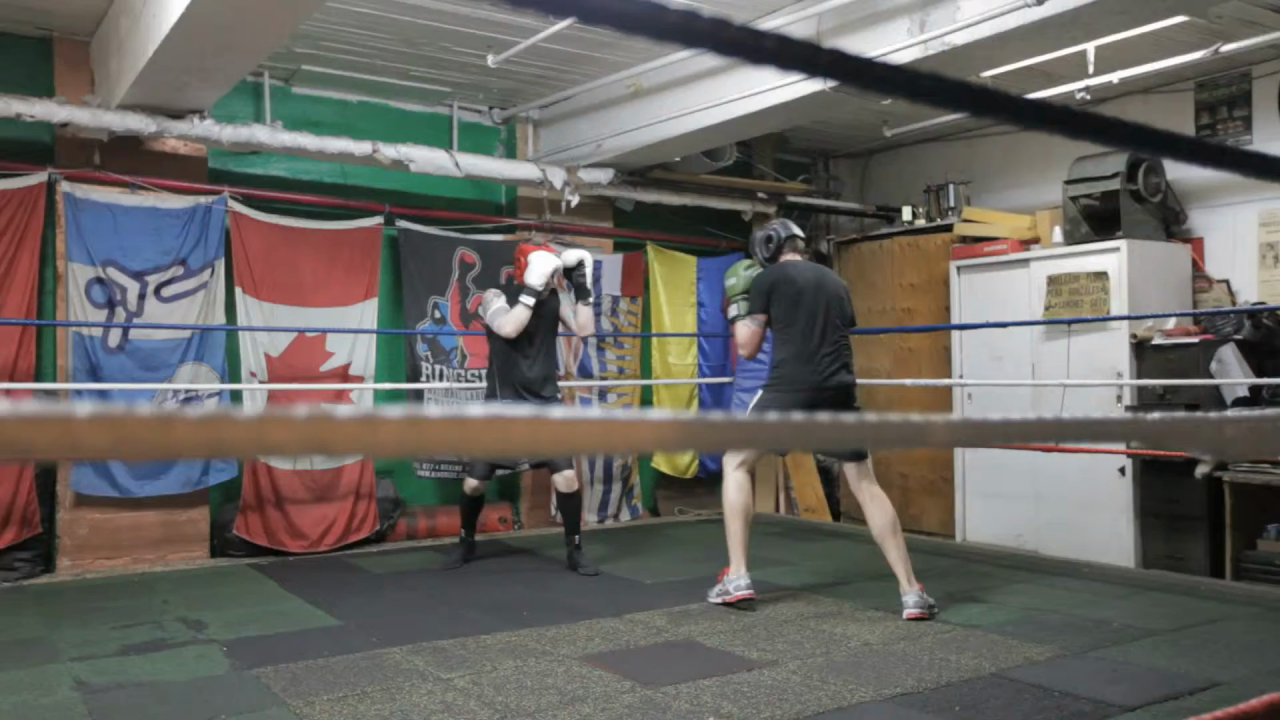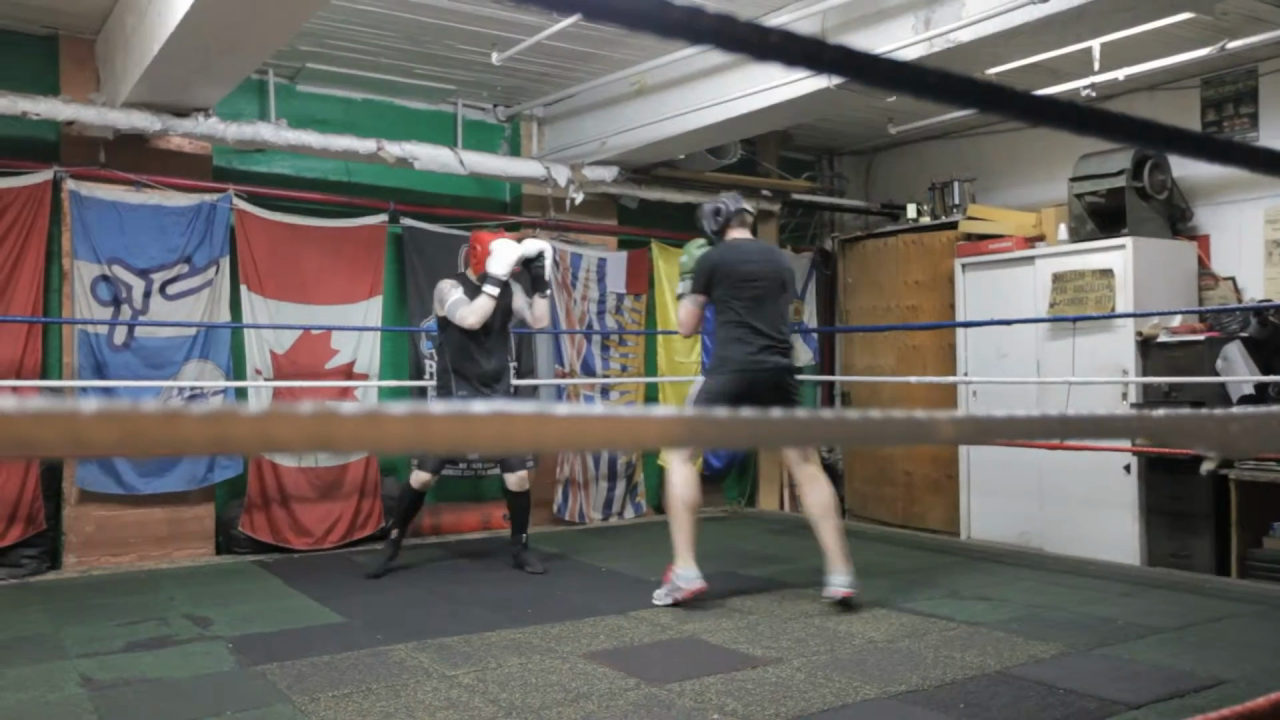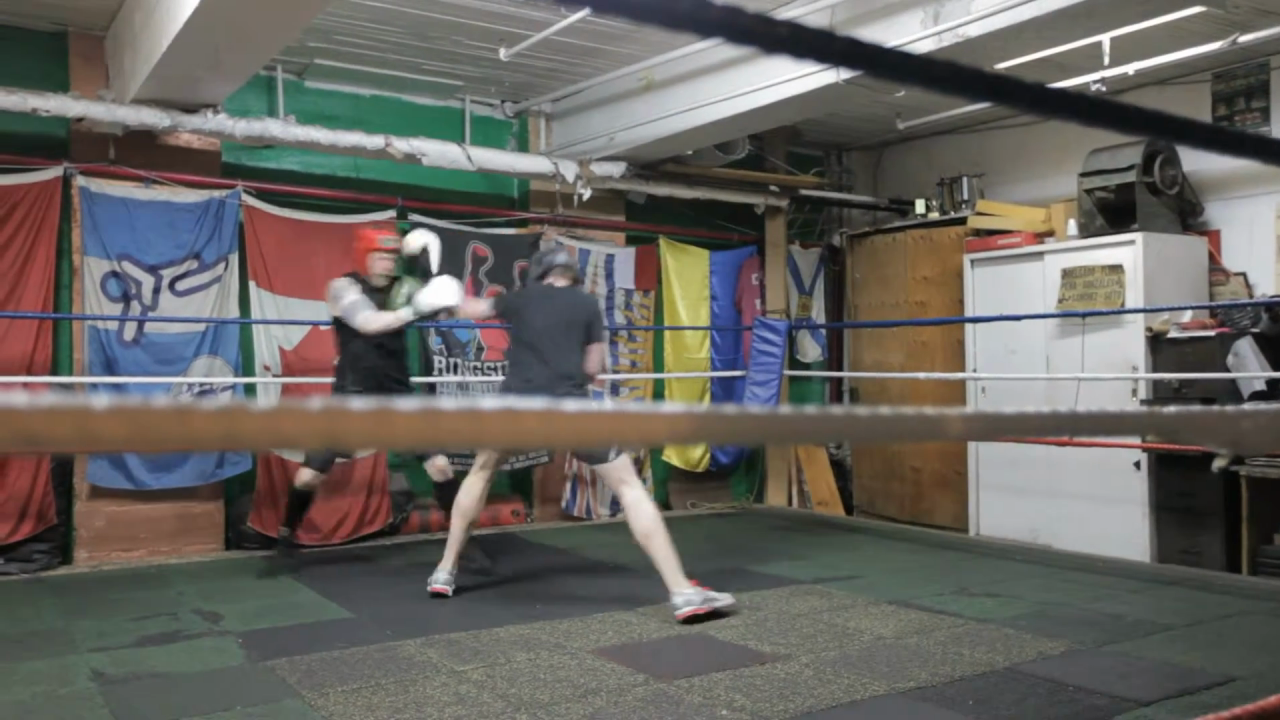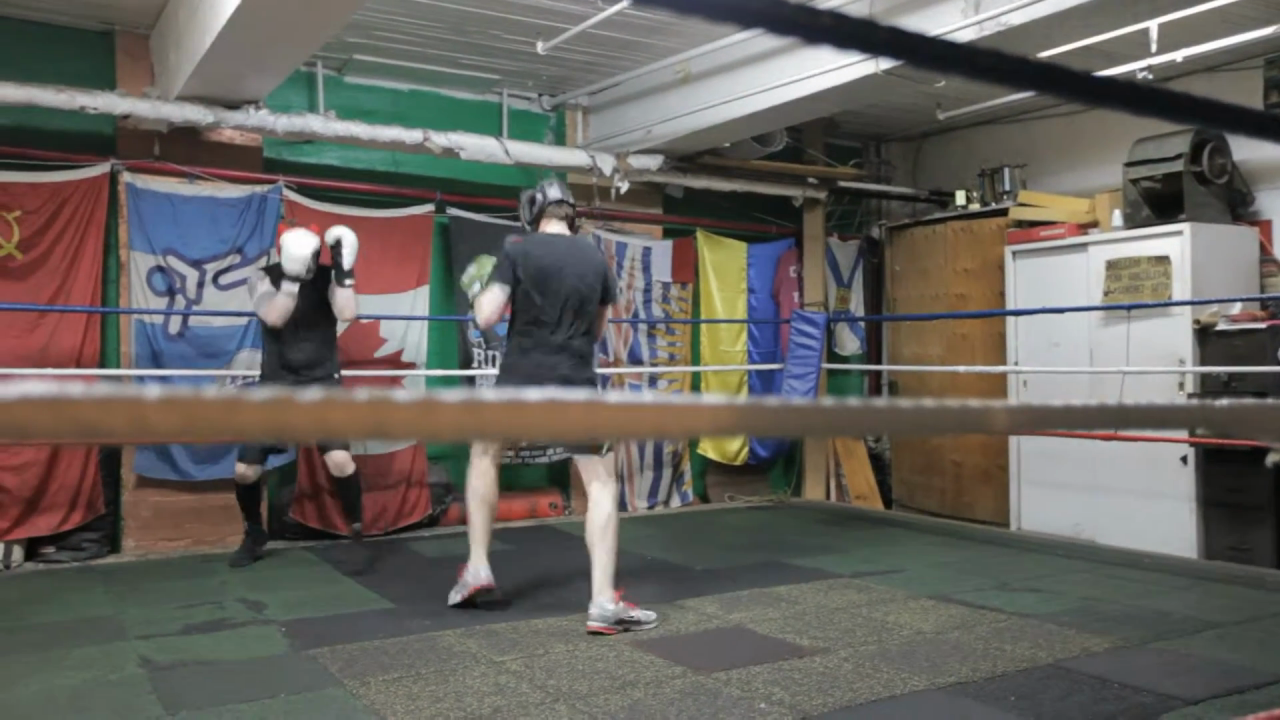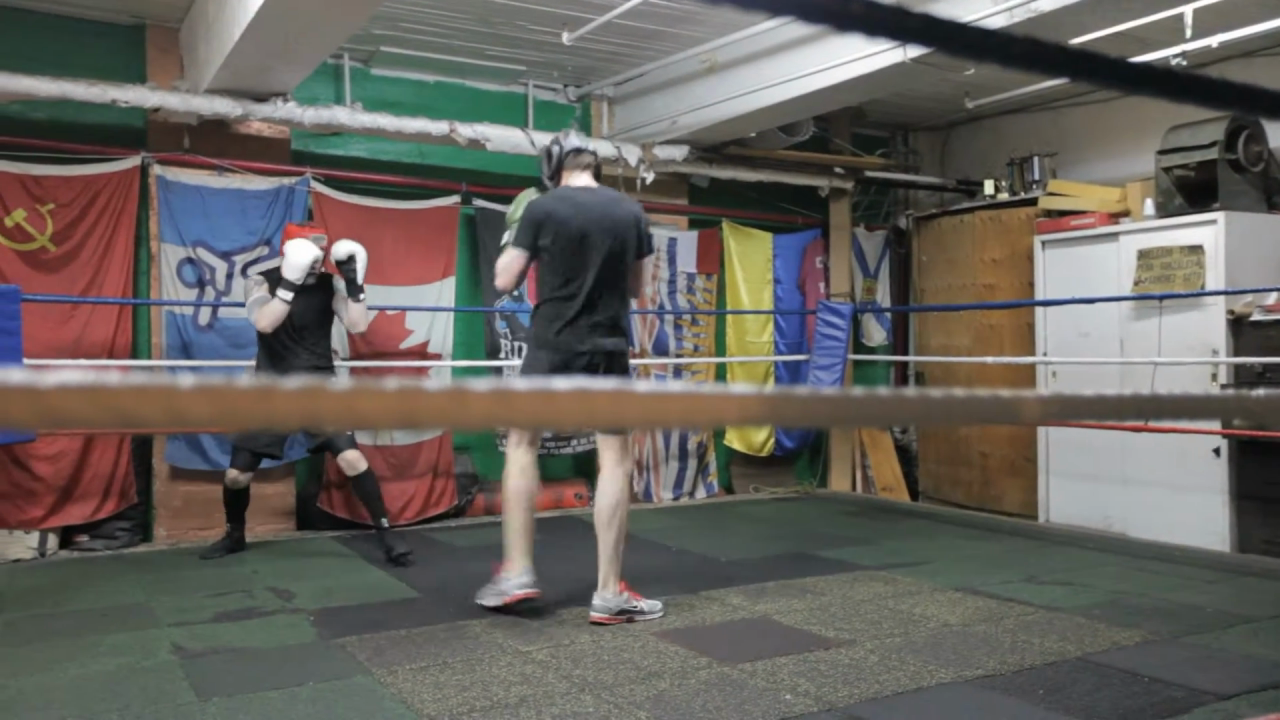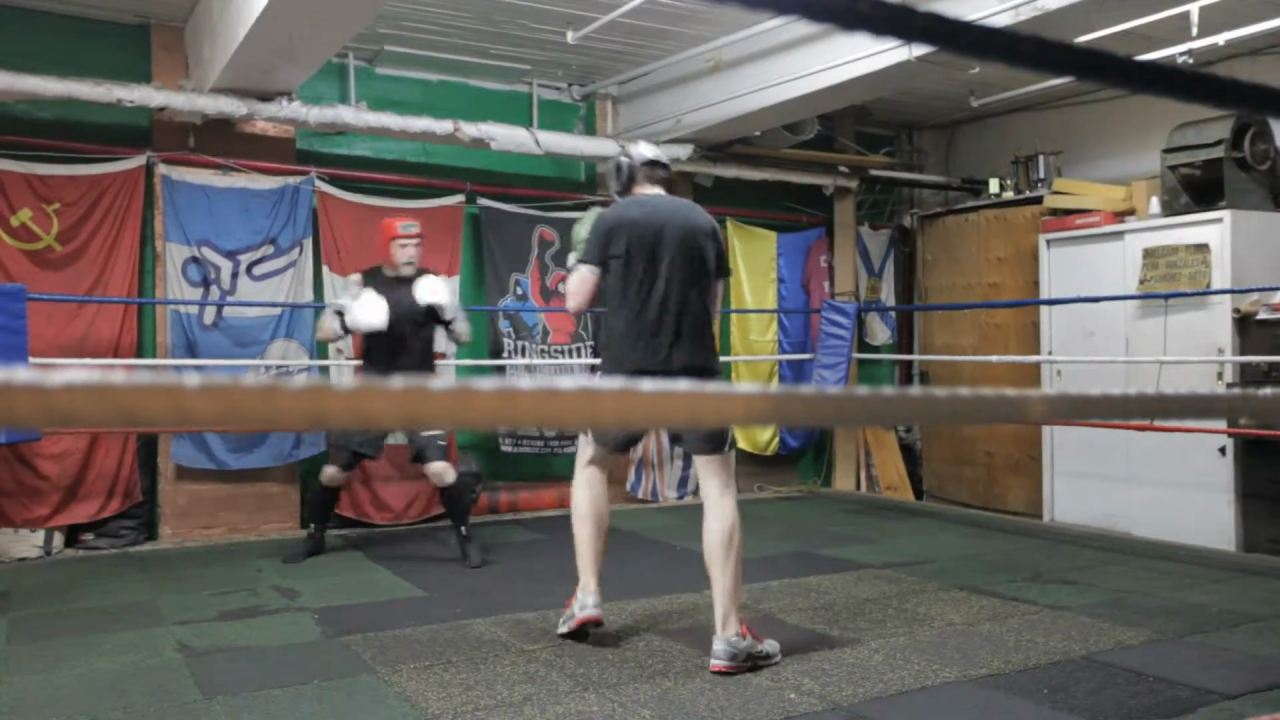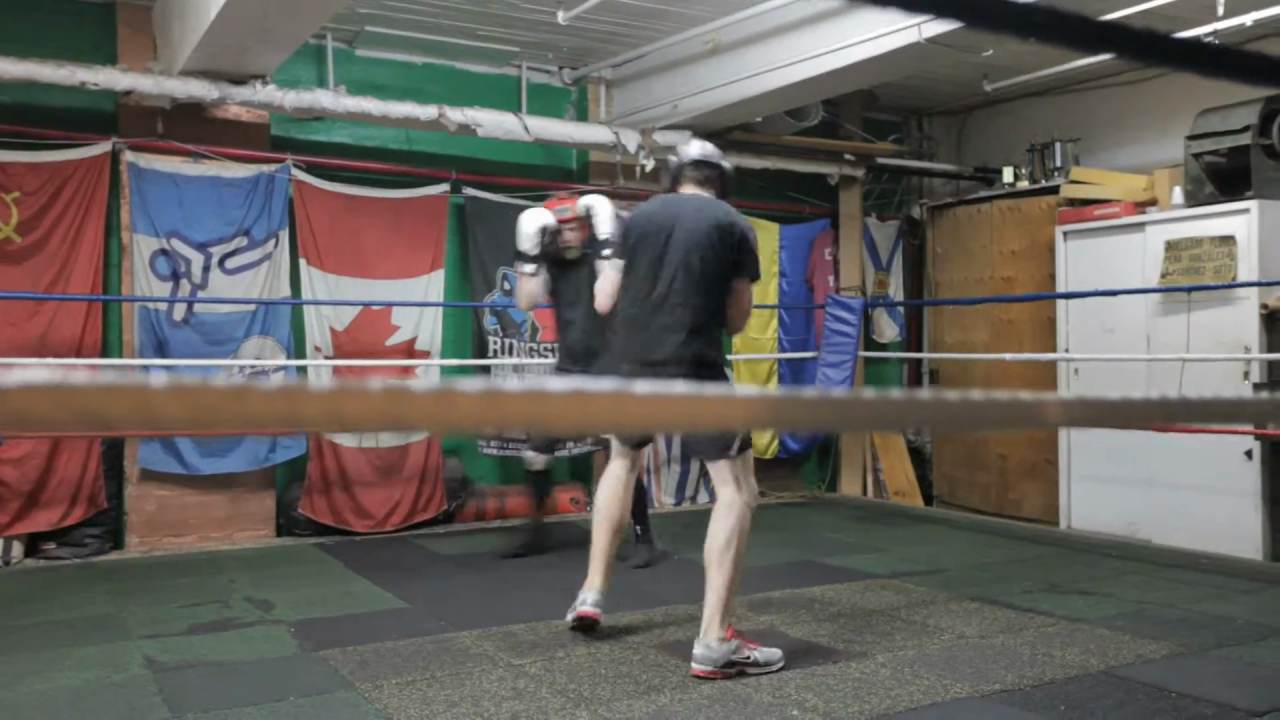
dt=0.7s
person 1, frame 1
left shoulder: (770, 278)
right shoulder: (834, 282)
left elbow: (746, 347)
left wrist: (737, 305)
left hip: (789, 388)
right hip: (838, 390)
left knee: (736, 464)
right knee: (865, 486)
left ankle: (737, 577)
right ankle: (912, 592)
person 1, frame 2
left shoulder: (712, 258)
right shoulder: (779, 260)
left elbow: (687, 327)
left wrist: (688, 283)
left hip: (732, 370)
right hip: (778, 371)
left knee: (680, 457)
right knee: (806, 467)
left ankle: (685, 571)
right ankle: (840, 573)
person 1, frame 3
left shoulder: (521, 296)
right shoulder: (588, 304)
left elbow: (470, 309)
right elbow: (593, 369)
left wrist: (444, 298)
left knee: (481, 469)
right knee: (630, 488)
left ankle: (445, 571)
right ankle: (681, 590)
person 1, frame 4
left shoulder: (516, 251)
right shoulder: (596, 258)
left elbow: (486, 317)
left wrist: (480, 291)
left hip: (519, 377)
right hip: (575, 382)
left knee: (483, 457)
right knee: (601, 486)
left ankle: (477, 567)
right ankle: (605, 602)
person 1, frame 5
left shoulder: (541, 209)
right shoulder: (630, 211)
left elbow: (504, 282)
left wrist: (514, 239)
left hip: (552, 348)
right hip: (609, 349)
left knee: (521, 448)
right knee: (616, 462)
left ankle: (516, 571)
right ankle: (609, 594)
person 1, frame 6
left shoulder: (612, 218)
right shoulder: (705, 223)
left elbow: (577, 301)
left wrist: (596, 270)
left hip: (627, 366)
right hip: (695, 368)
left knee: (590, 466)
right knee: (719, 489)
left ankle: (587, 596)
right ankle: (730, 636)
person 1, frame 7
left shoulder: (640, 216)
right shoulder: (736, 228)
left elbow: (604, 301)
right elbow: (737, 321)
left hip: (627, 364)
right hip: (692, 369)
left knee: (623, 463)
right knee: (737, 492)
left ankle: (592, 593)
right ankle: (714, 639)
person 2, frame 1
left shoulder: (553, 299)
right shoulder: (495, 297)
left elbow: (585, 329)
right elbow: (509, 328)
left wrist: (583, 288)
right wrist: (532, 290)
left hip: (545, 402)
right hip: (503, 403)
left knee: (566, 475)
right knee: (474, 481)
left ankle: (574, 550)
right ankle: (467, 541)
person 2, frame 2
left shoulder: (508, 290)
right shoulder: (450, 288)
left elbow: (539, 321)
right elbow: (471, 320)
left wrist: (540, 280)
right wrist: (496, 280)
left hip: (498, 396)
right hip: (456, 396)
left knee: (519, 474)
right knee: (424, 475)
left ankle: (520, 549)
right ankle: (392, 545)
person 2, frame 3
left shoulder: (402, 285)
right shoulder: (343, 287)
left elbow: (442, 308)
right elbow: (369, 323)
left wrist: (430, 273)
right wrist: (415, 310)
left hip: (397, 391)
right hip: (352, 394)
left knee: (439, 465)
right knee: (308, 476)
right ankle: (287, 541)
person 2, frame 4
left shoulder: (327, 275)
right shoulder: (264, 280)
left elbow: (347, 314)
right elbow: (273, 316)
left wrist: (344, 269)
right wrist: (292, 277)
left hip: (321, 382)
right hip: (276, 384)
left knee: (338, 458)
right knee: (245, 469)
left ankle: (357, 536)
right ankle: (254, 536)
person 2, frame 5
left shoulder: (332, 285)
right shoulder: (261, 282)
left elbow: (358, 326)
right elbow: (264, 323)
left wrist: (355, 283)
right wrist: (291, 282)
left knee: (351, 457)
right knee: (237, 473)
left ankle: (387, 535)
right ankle: (235, 535)
person 2, frame 6
left shoulder: (432, 285)
right shoulder: (360, 284)
left elbow: (464, 336)
right elbow: (322, 332)
left wrist: (445, 312)
right wrist: (347, 320)
left knee: (439, 468)
right knee: (334, 471)
left ankle: (465, 540)
right ankle: (315, 537)
person 2, frame 7
left shoulder: (604, 254)
right shoulder: (549, 260)
right elbow: (526, 302)
left wrist: (605, 241)
right wrist: (527, 253)
right hip: (570, 370)
right knee: (535, 451)
left ankle: (644, 539)
right ankle: (537, 529)
